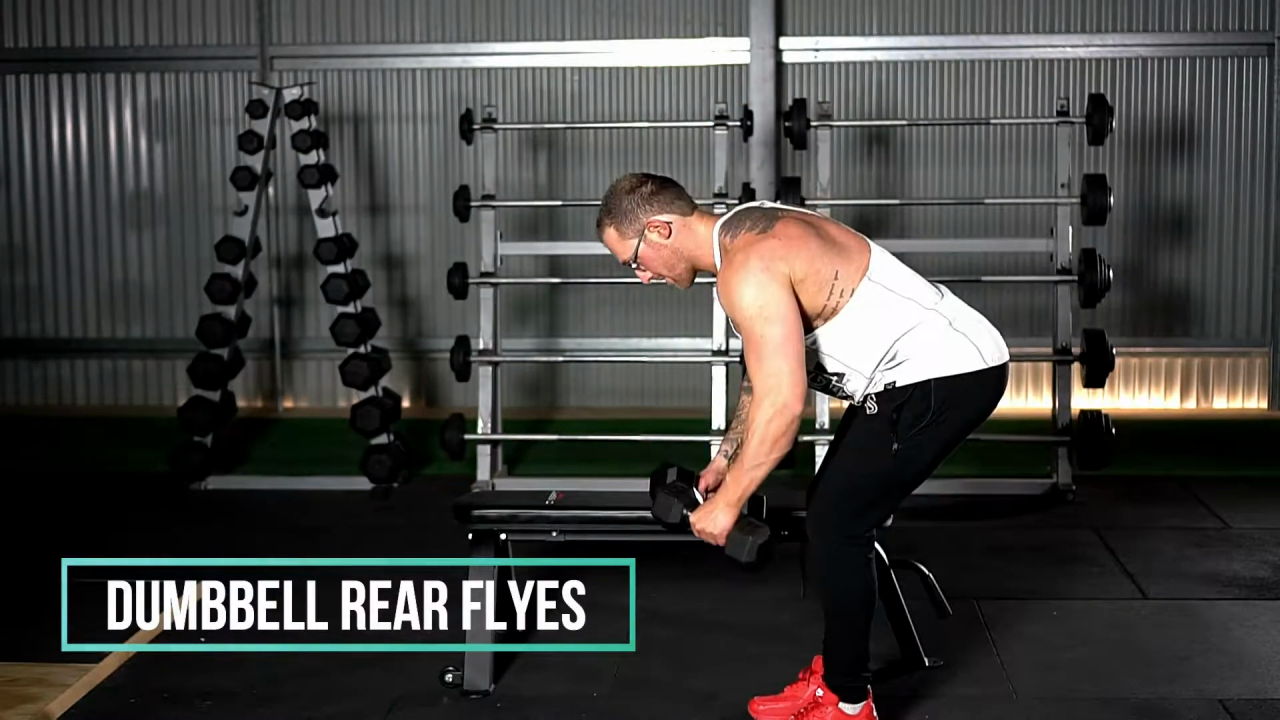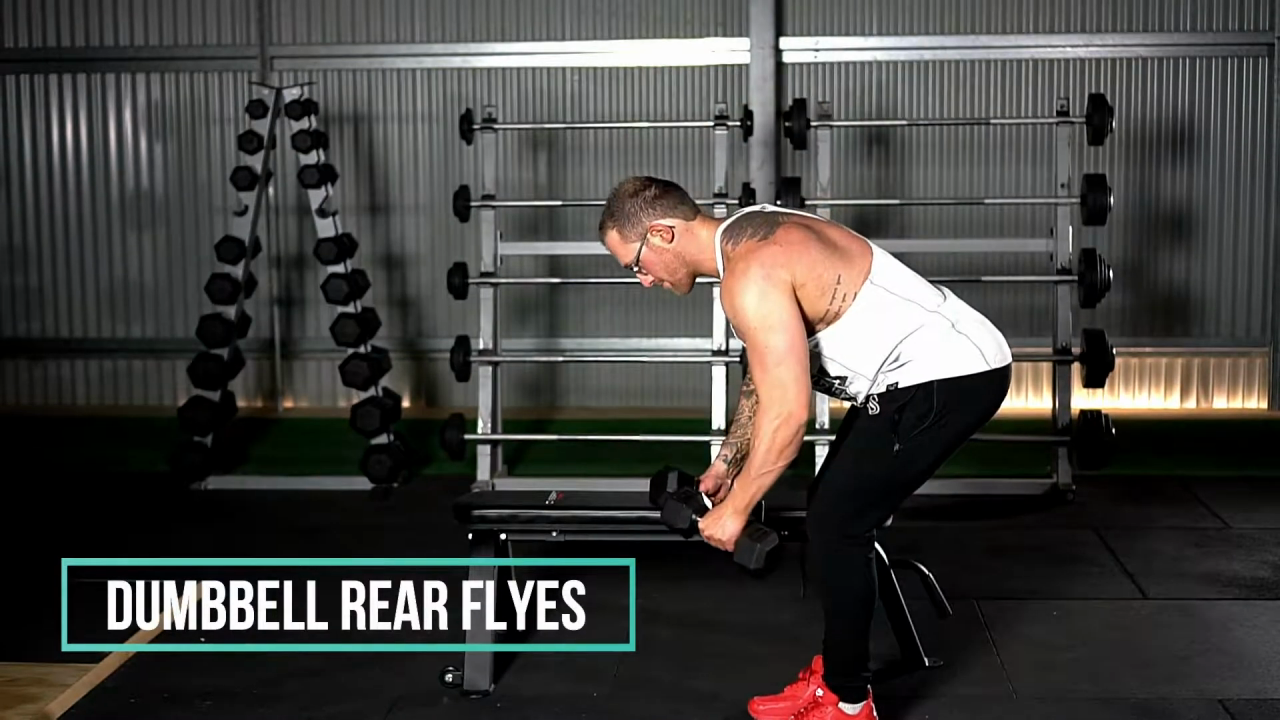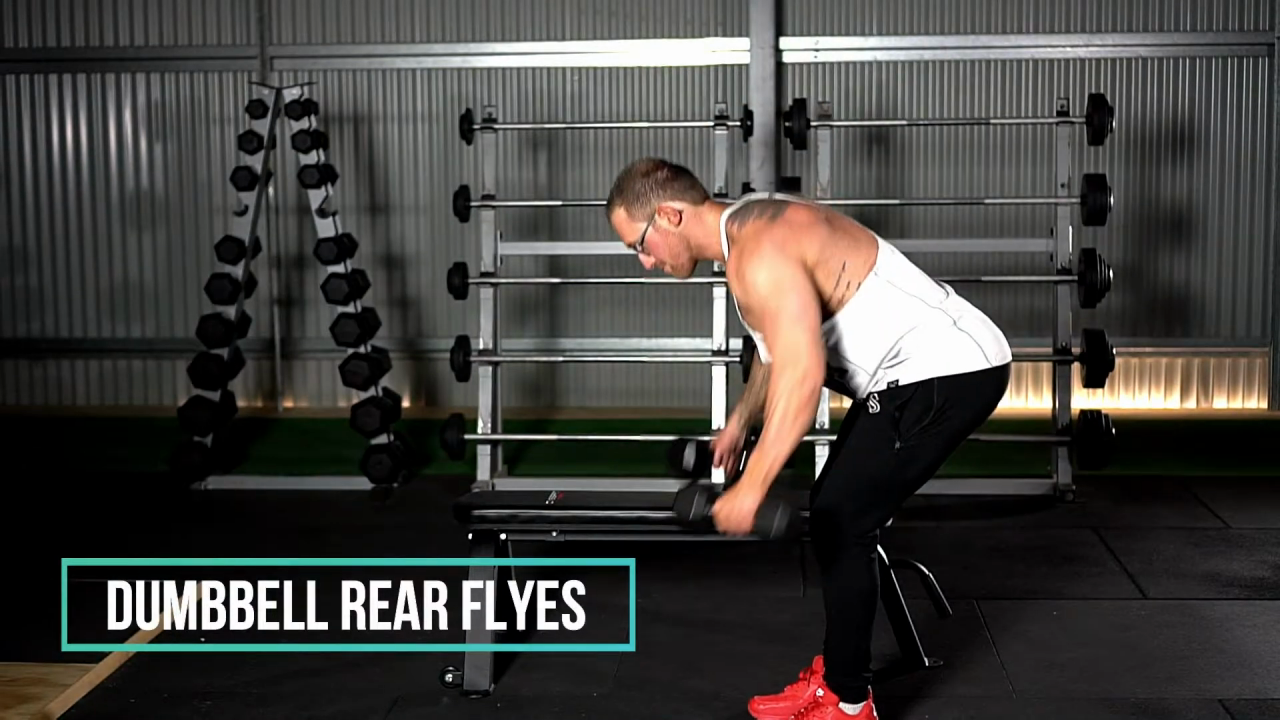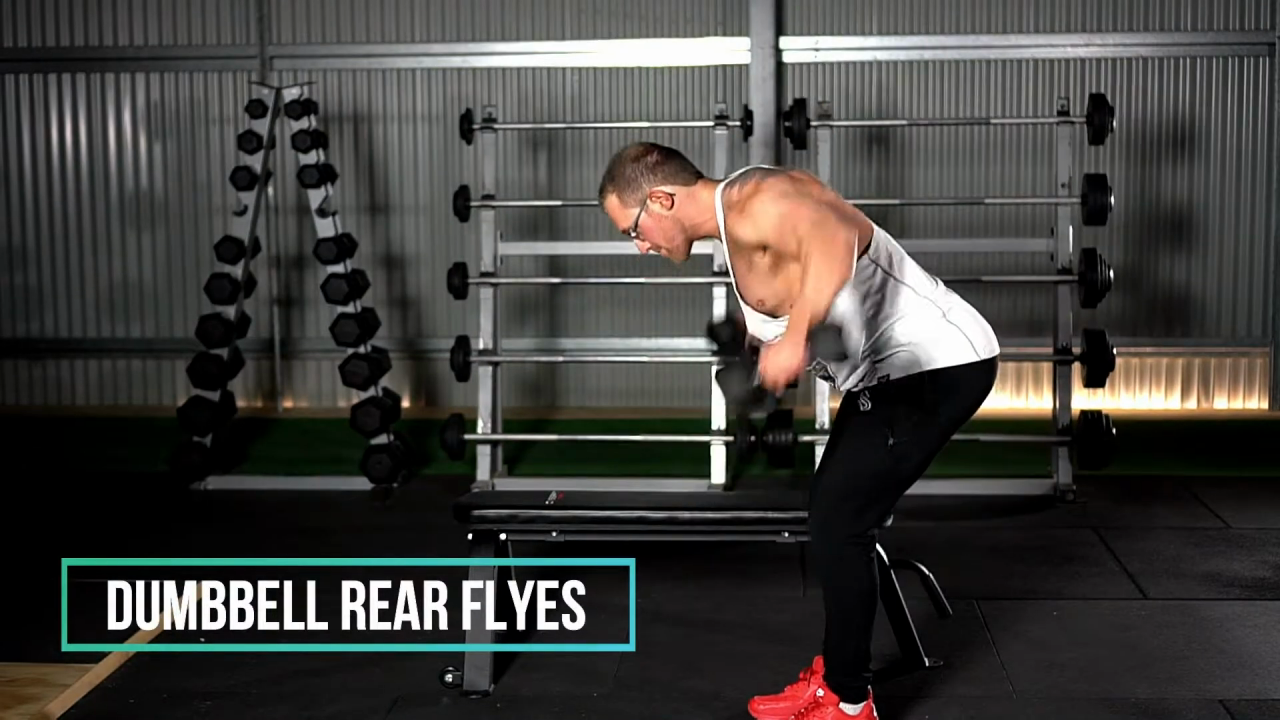
dt=0.3s
person 1, frame 1
left shoulder: (748, 267)
right shoulder: (748, 237)
left elbow: (783, 403)
right elbow: (767, 372)
left wrist: (728, 503)
right wrist: (727, 455)
left hip: (944, 374)
right hip: (933, 366)
left knee: (836, 524)
right knee: (835, 517)
right ankle: (836, 676)
person 1, frame 2
left shoulder: (751, 275)
right shoulder: (748, 241)
left elbow: (788, 411)
right elbow: (767, 375)
left wrist: (736, 509)
right wrist: (727, 461)
left hip: (948, 376)
right hip: (935, 366)
left knee: (836, 524)
right knee: (833, 516)
right ankle: (837, 676)
person 1, frame 3
left shoulder: (758, 252)
right shoulder: (752, 230)
left elbow: (802, 378)
right elbow: (783, 349)
left wrist: (750, 488)
right wrist: (738, 424)
left hip: (947, 373)
right hip: (932, 367)
left knee: (839, 523)
right knee: (836, 515)
person 1, frame 4
left shoulder: (750, 204)
right shoulder: (738, 211)
left elbow: (833, 234)
left wrist: (794, 331)
right wrist: (760, 321)
left hip: (935, 361)
right hip: (902, 362)
left knee: (839, 522)
right knee: (834, 514)
